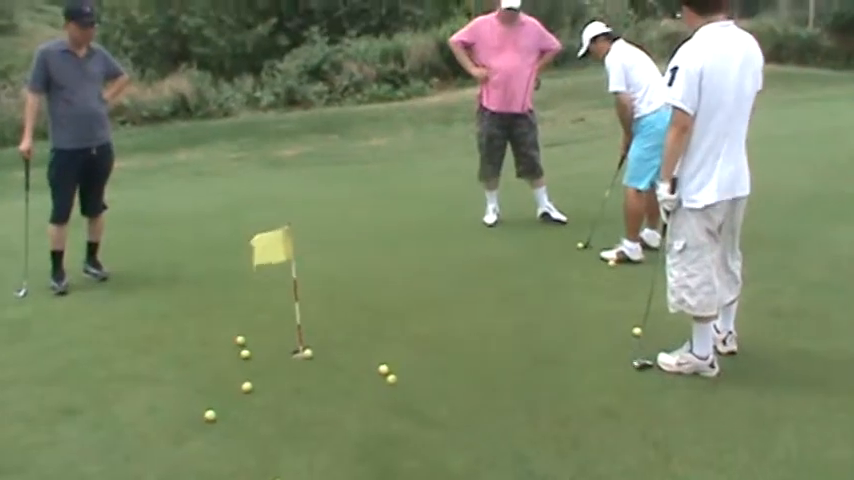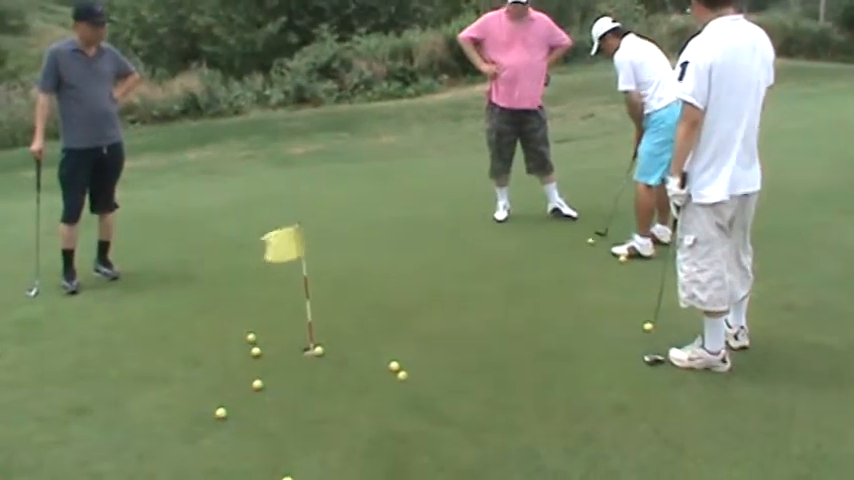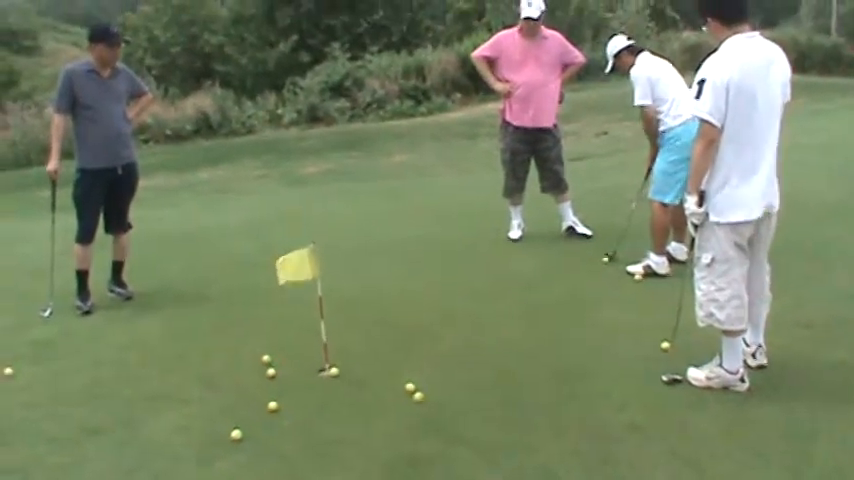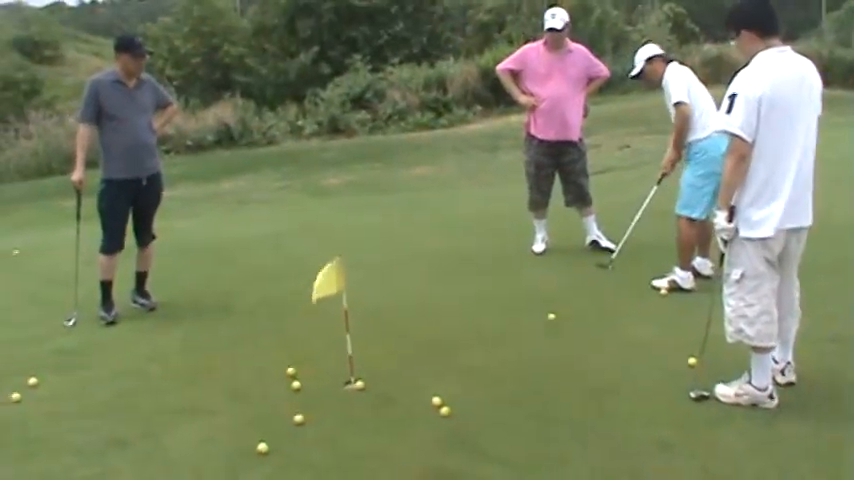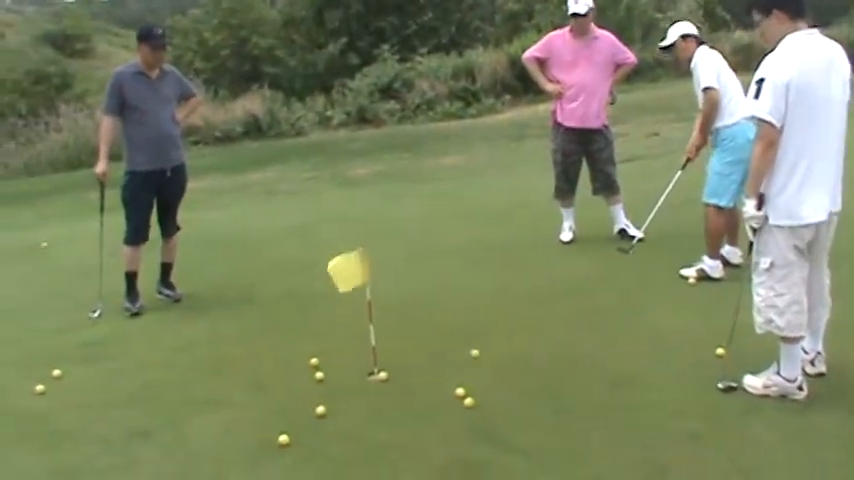
dt=0.5s
person 1, frame 1
left shoulder: (692, 53)
right shoulder: (751, 46)
left elbow: (681, 126)
left wrist: (665, 180)
left hip: (699, 183)
right hip: (736, 177)
left knee: (696, 268)
right knee: (727, 258)
left ankle: (702, 354)
right ankle: (725, 331)
person 1, frame 2
left shoulder: (702, 48)
right shoulder: (761, 40)
left elbow: (691, 120)
right elbow: (758, 101)
left wrist: (675, 175)
left hip: (710, 176)
right hip: (747, 171)
left knee: (707, 262)
right knee: (738, 253)
left ankle: (714, 349)
right ankle: (736, 326)
person 1, frame 3
left shoulder: (718, 66)
right shoulder: (777, 57)
left elbow: (708, 138)
right elbow: (775, 117)
left wrist: (692, 193)
left hip: (728, 195)
right hip: (765, 190)
left knee: (724, 281)
right knee: (756, 272)
left ankle: (731, 368)
right ankle: (754, 346)
person 1, frame 4
left shoulder: (750, 80)
right shoulder: (809, 71)
left elbow: (739, 153)
right elbow: (805, 134)
left wrist: (723, 209)
left hip: (759, 210)
right hip: (797, 205)
left knee: (753, 296)
right knee: (786, 287)
left ankle: (760, 385)
right ankle: (783, 361)
person 1, frame 5
left shoulder: (779, 63)
right shoulder: (838, 55)
left elbow: (768, 139)
right elbow: (835, 121)
left wrist: (751, 196)
left hip: (788, 198)
right hip: (828, 192)
left knee: (783, 285)
right knee: (816, 277)
left ankle: (789, 376)
right ankle: (813, 352)
person 2, frame 1
left shoulder: (99, 54)
right shoulder: (47, 54)
left elbow: (122, 77)
right elbow: (34, 95)
left wrist: (107, 96)
right wrist: (27, 137)
left hip: (100, 144)
right hip: (66, 147)
left knee: (96, 207)
right knee: (61, 212)
left ankle: (92, 260)
right ankle: (57, 271)
person 2, frame 2
left shoulder: (109, 53)
right shoulder: (57, 54)
left elbow: (133, 75)
right elbow: (45, 96)
left wrist: (117, 96)
right wrist: (39, 136)
left hip: (110, 143)
right hip: (77, 147)
left knee: (106, 206)
right knee: (72, 211)
left ankle: (103, 259)
right ankle: (68, 270)
person 2, frame 3
left shoulder: (123, 73)
right shoulder: (72, 75)
left elbow: (146, 95)
right elbow: (60, 116)
left wrist: (131, 115)
right wrist: (54, 157)
left hip: (125, 163)
right hip: (91, 166)
left knee: (120, 225)
right knee: (86, 230)
left ankle: (117, 279)
right ankle: (82, 290)
person 2, frame 4
left shoulder: (149, 84)
right shoulder: (98, 85)
left elbow: (171, 106)
right elbow: (86, 126)
left wrist: (157, 126)
right wrist: (79, 167)
left hip: (149, 174)
right hip: (116, 178)
left knee: (145, 237)
right knee: (111, 241)
left ankle: (140, 290)
right ankle: (106, 300)
person 2, frame 5
left shoulder: (172, 75)
right shoulder: (122, 77)
left elbow: (195, 97)
right elbow: (110, 118)
left wrist: (181, 115)
right wrist: (103, 159)
left hip: (174, 166)
right hip: (140, 169)
left knee: (170, 228)
right knee: (135, 234)
left ankle: (165, 281)
right ankle: (131, 292)
person 3, frame 1
left shoulder: (613, 57)
right shoulder: (629, 50)
left elbow: (623, 102)
left wrist: (627, 136)
right wrist: (631, 135)
left hip: (652, 121)
right hip: (665, 116)
left knee: (634, 186)
right knee: (652, 181)
left ankle: (631, 246)
right ankle: (651, 234)
person 3, frame 2
left shoulder: (623, 54)
right shoulder: (642, 45)
left elbow: (633, 99)
left wrist: (639, 130)
right wrist: (643, 128)
left hip: (663, 117)
right hip: (677, 111)
left knee: (645, 181)
right knee: (662, 176)
left ankle: (642, 242)
right ankle: (662, 230)
person 3, frame 3
left shoulder: (639, 70)
right shoulder: (657, 62)
left elbow: (649, 114)
left wrist: (653, 148)
right wrist: (657, 146)
left hip: (678, 135)
right hip: (692, 130)
left knee: (660, 199)
right knee: (676, 195)
left ankle: (658, 260)
right ankle: (678, 248)
person 3, frame 4
left shoulder: (674, 74)
right shoulder: (678, 75)
left elbow: (684, 113)
right elbow: (681, 121)
left wrist: (675, 151)
right wrist: (671, 153)
left hip: (705, 149)
right hip: (714, 146)
left knee: (687, 214)
right knee: (700, 210)
left ankle: (683, 275)
right ankle: (702, 263)
person 3, frame 5
left shoulder: (703, 58)
right shoulder: (705, 60)
left elbow: (712, 98)
right elbow: (706, 107)
left wrist: (701, 136)
right wrist: (695, 138)
left hip: (733, 135)
right hip: (740, 133)
left knee: (715, 202)
right knee: (728, 198)
left ankle: (711, 264)
right ankle: (731, 251)
person 4, frame 1
left shoulder: (533, 27)
right shoulder: (482, 25)
left elbow: (554, 47)
right elbow: (455, 41)
left wrist: (536, 68)
right wrist: (472, 69)
left hip: (522, 108)
right hip: (491, 108)
left knee: (532, 161)
right knee: (490, 162)
left ankle: (544, 207)
right ankle: (492, 207)
person 4, frame 2
left shoulder: (542, 22)
right shoulder: (490, 21)
left elbow: (564, 43)
right elbow: (465, 38)
left wrist: (546, 63)
right wrist: (482, 65)
left hip: (531, 103)
right hip: (501, 103)
left knee: (542, 157)
right knee: (500, 158)
left ankle: (555, 202)
right ankle: (502, 203)
person 4, frame 3
left shoulder: (556, 41)
right shoulder: (504, 39)
left elbow: (578, 60)
right elbow: (478, 56)
left wrist: (559, 80)
right wrist: (495, 83)
left hip: (546, 121)
right hip: (514, 122)
left knee: (556, 175)
right knee: (514, 177)
left ankle: (569, 221)
right ankle: (516, 222)
person 4, frame 4
left shoulder: (580, 54)
right shoulder: (529, 53)
left elbow: (603, 74)
right elbow: (502, 69)
left wrist: (584, 94)
right wrist: (519, 96)
left hip: (570, 134)
right hip: (539, 135)
left knee: (580, 189)
right knee: (538, 191)
left ankle: (593, 234)
right ankle: (540, 235)
person 4, frame 5
left shoulder: (607, 40)
right shoulder: (554, 40)
left elbow: (629, 61)
right elbow: (528, 57)
left wrist: (610, 83)
right wrist: (546, 84)
left hip: (597, 122)
right hip: (566, 123)
left knee: (608, 177)
right knee: (565, 179)
left ankle: (621, 223)
right ankle: (568, 224)
